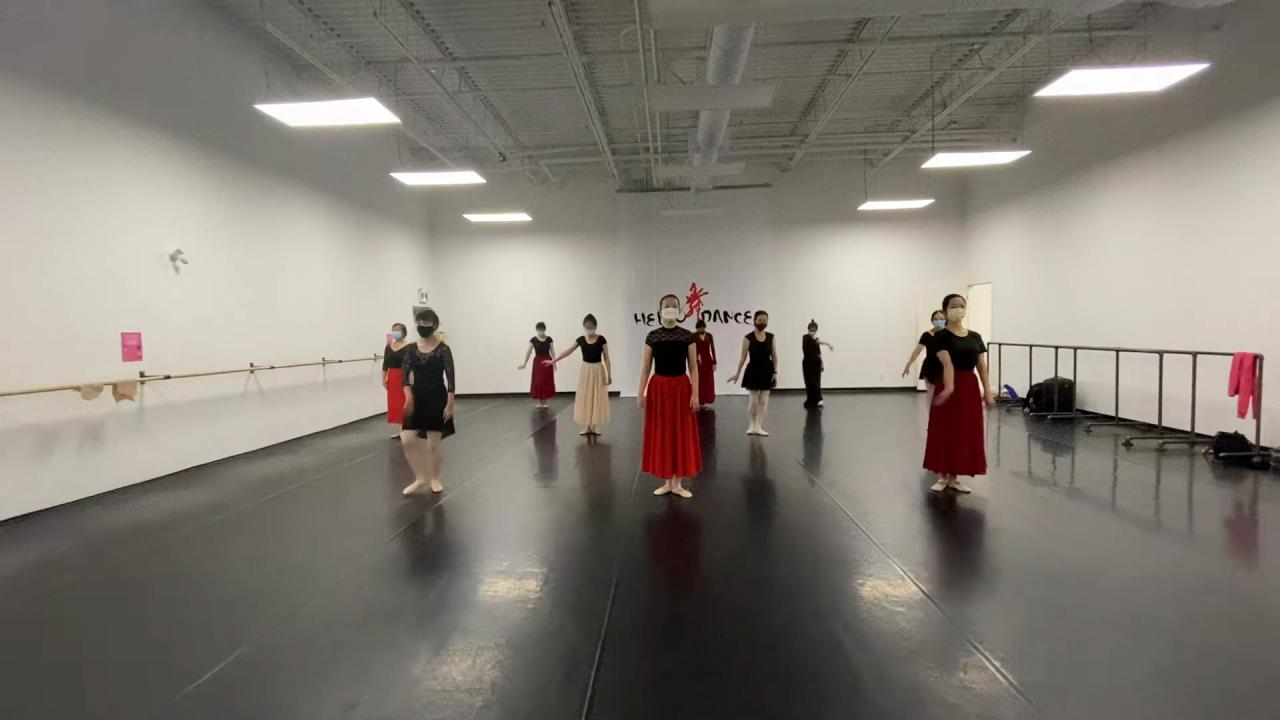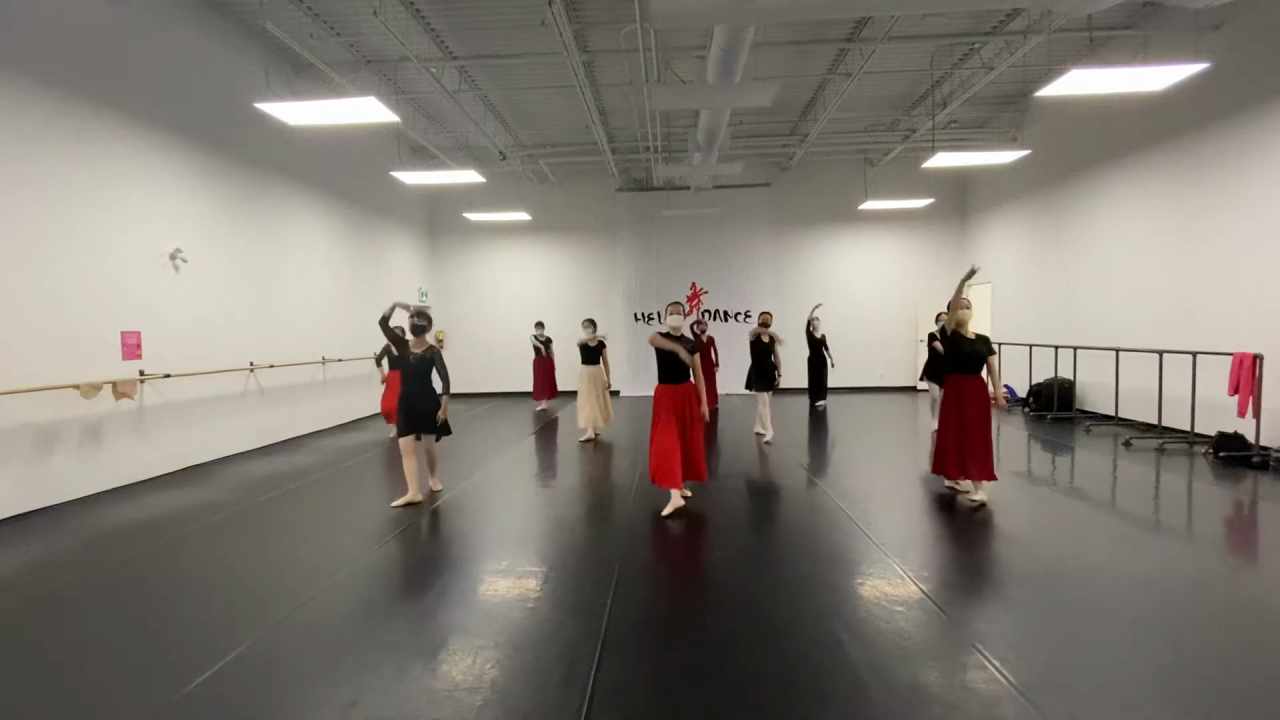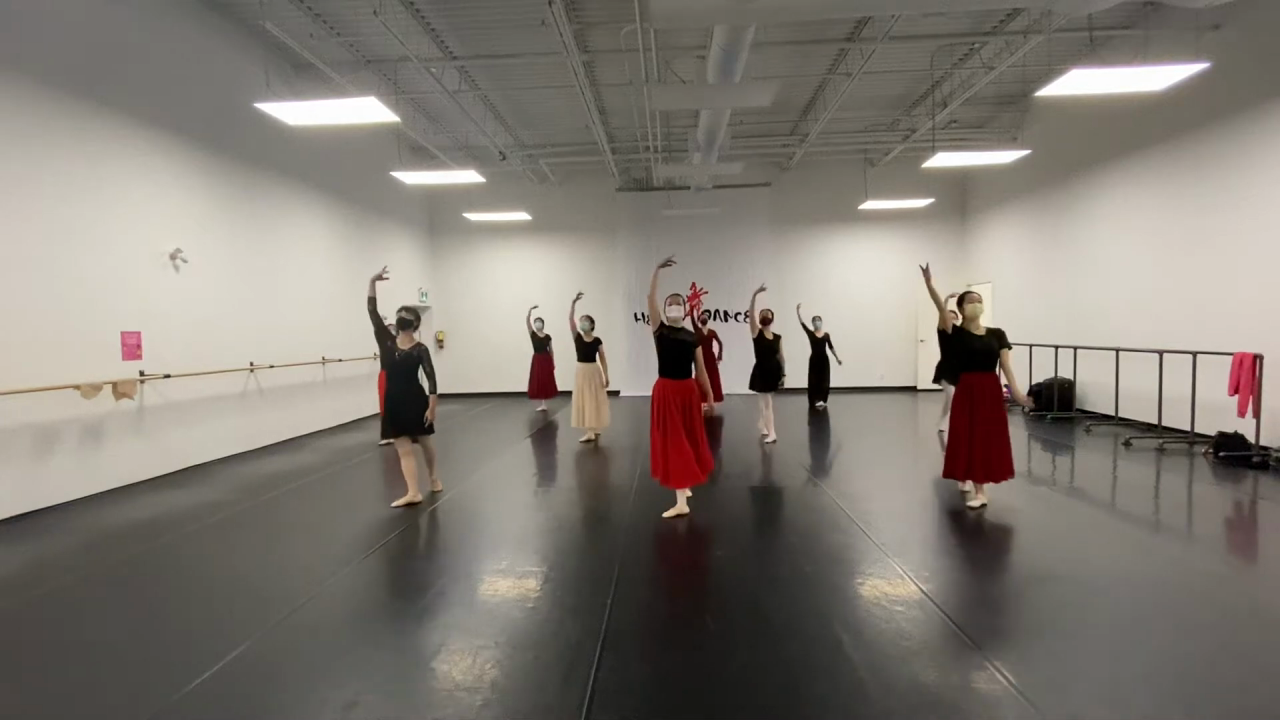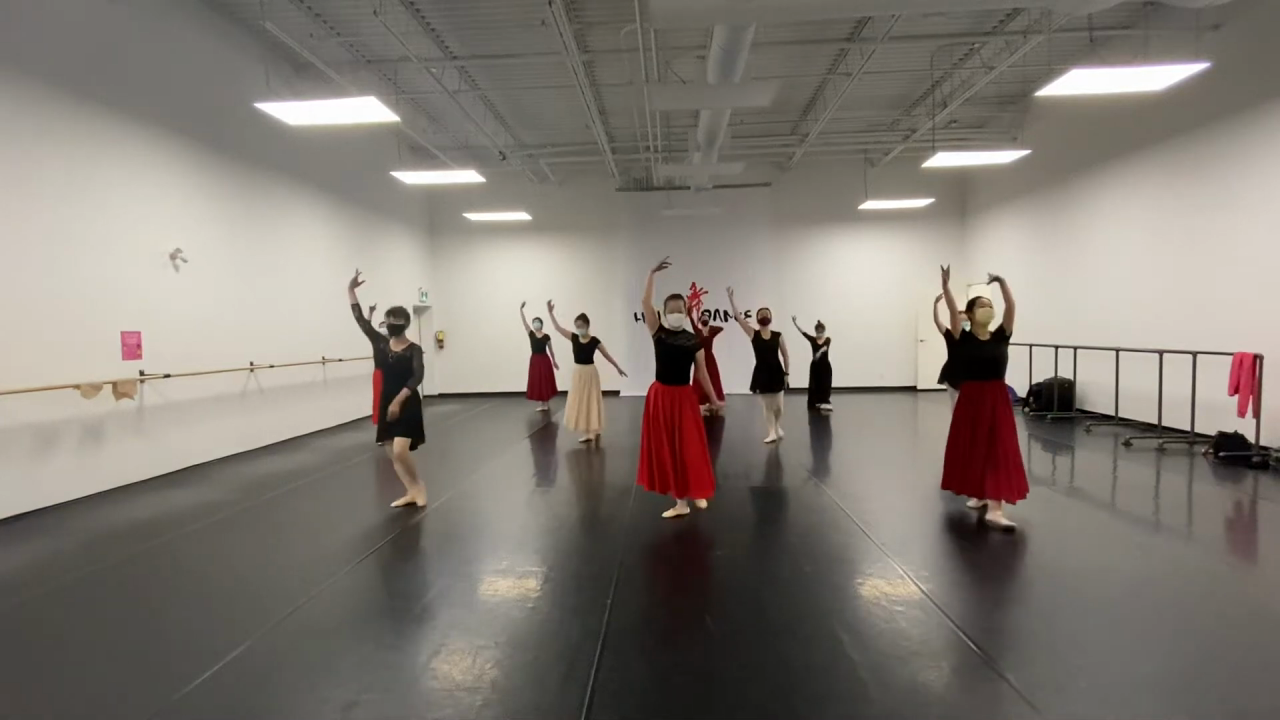
dt=0.5s
person 1, frame 1
left shoulder: (975, 337)
right shoulder: (941, 336)
left elbow: (982, 366)
right elbow: (947, 361)
left wrist: (987, 391)
right wrist: (948, 387)
left hip: (970, 387)
right hip: (950, 386)
left knee: (967, 434)
right knee: (945, 433)
left ankle: (954, 478)
right ankle: (942, 477)
person 1, frame 2
left shoulder: (983, 340)
right shoulder: (950, 337)
left elbow: (992, 368)
right elbow: (953, 309)
left wrist: (998, 393)
right wrist: (963, 281)
left hip: (978, 391)
right hip: (956, 391)
left knee: (976, 438)
right knee: (958, 437)
left ankle: (954, 478)
right ankle: (977, 488)
person 1, frame 3
left shoulder: (996, 334)
right shoulder: (956, 333)
left elbow: (1005, 362)
right elbow: (941, 308)
left wrist: (1016, 388)
right wrist: (928, 283)
left hip: (991, 390)
right hip: (966, 390)
left knee: (989, 438)
right knee: (968, 439)
left ankle: (980, 483)
right ankle: (978, 491)
person 1, frame 4
left shoulder: (1001, 336)
right shoulder: (963, 338)
left elbow: (1011, 308)
right elbow: (953, 311)
left wrist: (1002, 283)
right wrist: (945, 286)
left hip: (997, 398)
right hip: (971, 398)
left knee: (1001, 451)
right knee: (970, 450)
left ankle: (995, 511)
right ankle: (979, 495)
person 2, frame 1
left shoulder: (687, 336)
right shoulder: (653, 336)
left elbow: (693, 367)
right elbow: (646, 367)
left wrist: (695, 392)
right wrist: (641, 392)
left hip: (681, 386)
right hip: (659, 386)
left knee: (681, 435)
right knee: (661, 435)
left ankle: (677, 484)
right ankle: (667, 482)
person 2, frame 2
left shoulder: (691, 344)
right shoulder: (660, 338)
left elbow: (698, 375)
right elbow: (652, 339)
left wrist: (704, 402)
right wrist: (677, 348)
left hip: (687, 394)
right hip: (665, 394)
left knee: (688, 443)
right knee: (666, 445)
left ankle: (679, 485)
right ankle: (675, 496)
person 2, frame 3
left shoulder: (692, 337)
right shoulder: (659, 330)
left elbow: (700, 369)
right elbow: (651, 298)
left wrist: (709, 395)
right wrist: (657, 270)
left hip: (688, 391)
right hip: (665, 390)
left knee: (688, 440)
right knee: (671, 442)
left ankle: (683, 484)
right ankle: (681, 501)
person 2, frame 4
left shoulder: (693, 340)
right shoulder: (658, 332)
left elbow: (701, 372)
right elbow: (646, 302)
left wrist: (714, 398)
right wrist: (652, 274)
left hip: (684, 396)
right hip: (660, 395)
left knee: (690, 447)
right knee: (663, 448)
left ankle: (692, 493)
right ankle: (680, 501)
person 3, frame 1
left shoulder: (443, 349)
right shoulder: (412, 349)
left elbow: (450, 378)
right elbow: (405, 375)
left wrist: (450, 404)
right wrist: (408, 395)
left hip: (437, 399)
right hip: (417, 399)
left knee: (434, 443)
right knee: (407, 440)
left ankle: (434, 478)
right ankle: (421, 478)
person 3, frame 2
left shoulder: (433, 351)
right shoulder: (401, 344)
left elbow: (444, 379)
right elbow: (383, 323)
left wrist: (444, 407)
right wrist: (395, 306)
left hip: (427, 401)
right hip: (406, 402)
left knee: (428, 446)
right knee: (406, 448)
left ankle: (433, 477)
right ankle: (413, 492)
person 3, frame 3
left shoulder: (420, 349)
right shoulder: (387, 341)
left elbow: (431, 379)
right elbow: (373, 312)
left wrist: (432, 407)
right wrist: (373, 283)
left hip: (414, 400)
right hip: (393, 401)
left knee: (425, 443)
right knee: (404, 449)
left ankle: (433, 477)
right ankle: (413, 493)
person 3, frame 4
left shoulder: (413, 349)
right shoulder: (380, 343)
left elbow: (417, 377)
right elbow: (360, 319)
left wrist: (399, 400)
right wrist: (351, 290)
left hip: (407, 403)
right hip: (387, 401)
left knee: (400, 451)
right knee: (393, 454)
left ankle: (417, 484)
right ankle: (412, 492)
